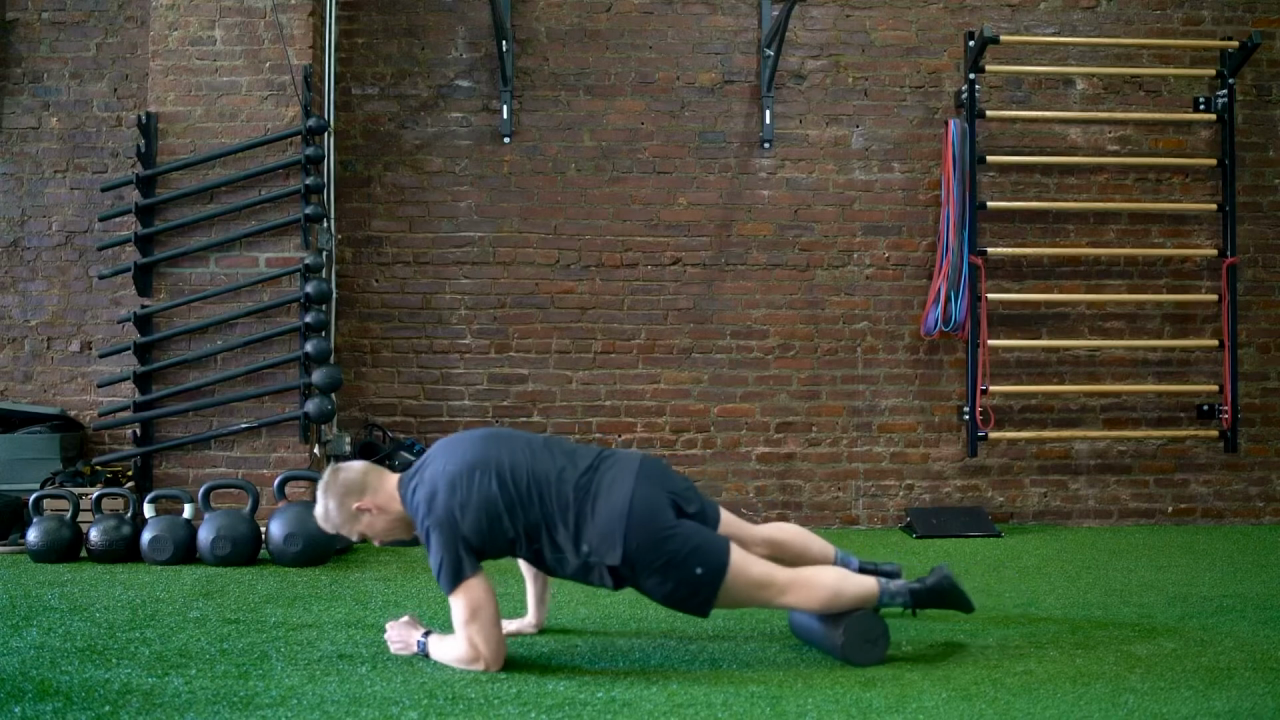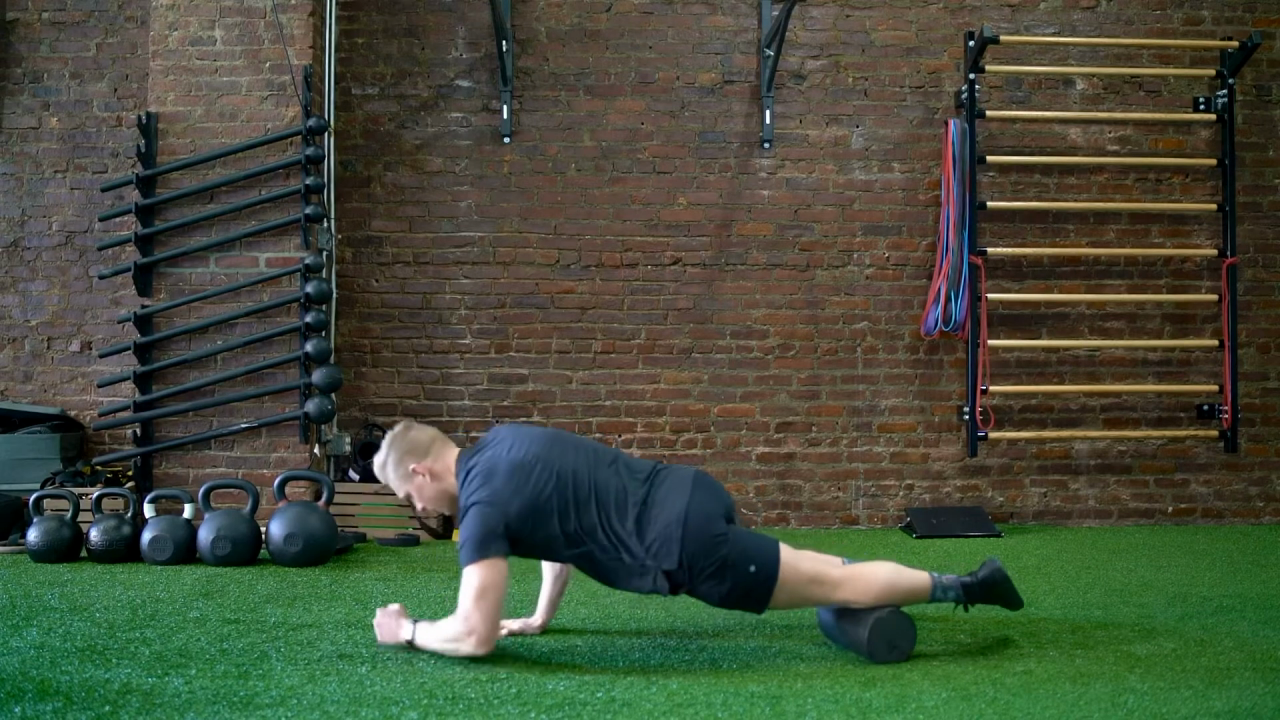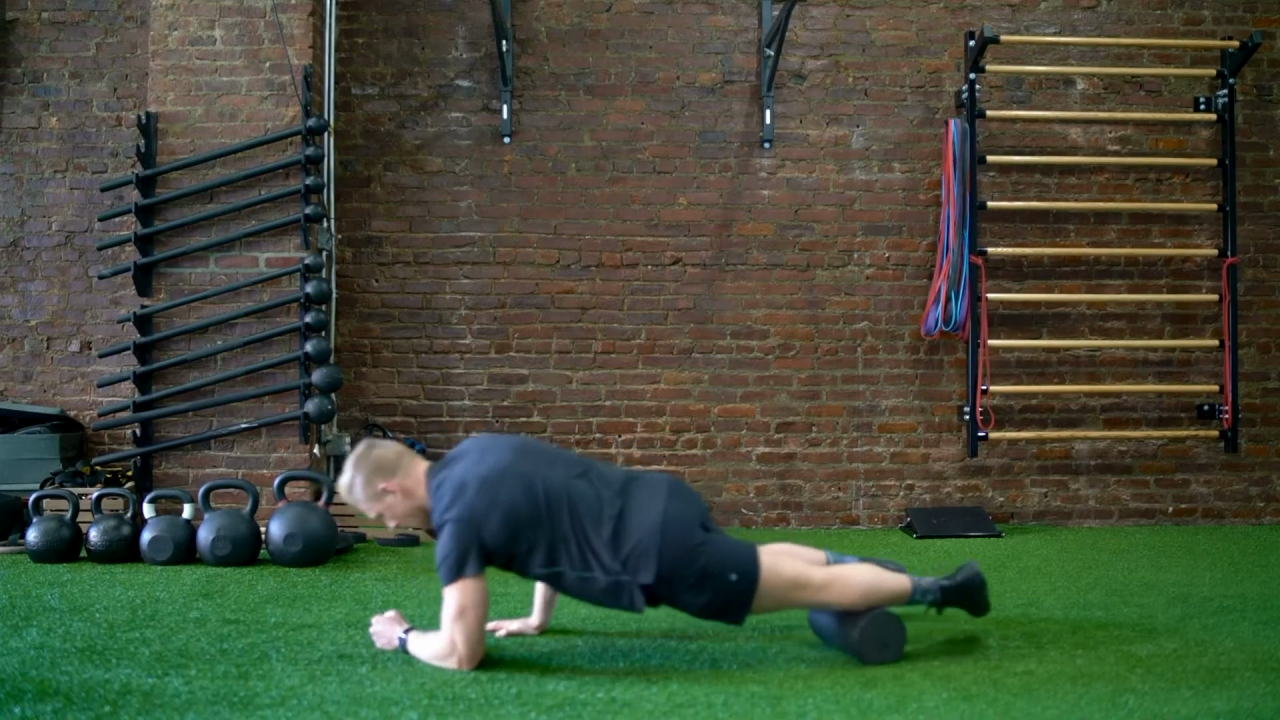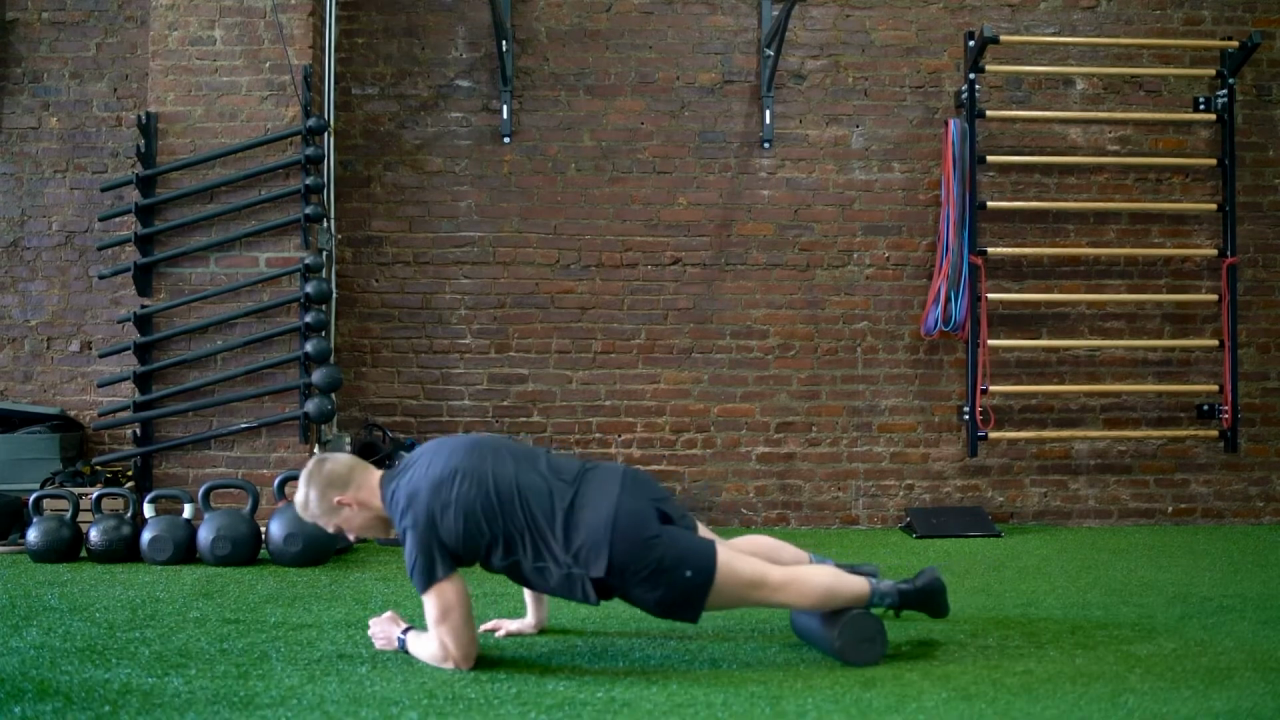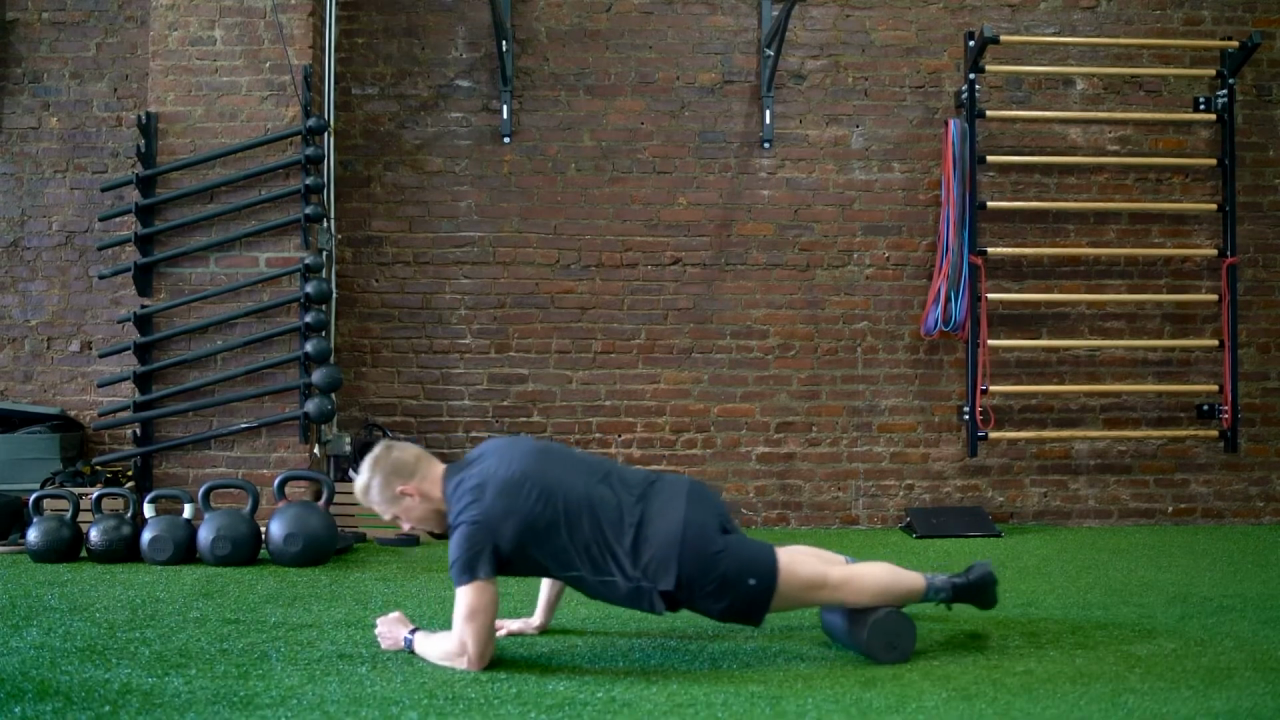
dt=1s
person 1, frame 1
left shoulder: (439, 521)
right shoulder: (447, 458)
left elbow: (484, 654)
left wrist: (419, 642)
right wrist: (535, 615)
left hip: (635, 532)
right hip: (639, 477)
left knee: (779, 587)
right knee: (757, 538)
left ankle: (908, 592)
right ankle: (860, 568)
person 1, frame 2
left shoulder: (484, 501)
right shoulder: (502, 443)
left elbow: (474, 637)
left wrist: (406, 631)
right wrist: (539, 617)
left hip: (682, 541)
right hip: (686, 495)
left knee: (828, 587)
right knee: (782, 561)
left ankle: (963, 586)
right ankle: (859, 567)
person 1, frame 3
left shoulder: (457, 517)
right shoulder: (474, 454)
left elbow: (461, 654)
left wrist: (403, 637)
right wrist: (537, 618)
left hip: (657, 553)
right hip: (659, 499)
left knee: (806, 588)
right knee: (753, 557)
left ankle: (941, 589)
right ankle: (855, 564)
person 1, frame 4
left shoulder: (418, 520)
right shoulder: (431, 459)
left elbow: (457, 654)
left wrist: (402, 636)
right wrist: (534, 618)
left hip: (617, 544)
right hip: (620, 490)
left knee: (765, 585)
right knee: (727, 548)
left ankle: (897, 593)
right ankle: (841, 570)
person 1, frame 5
left shoulder: (473, 522)
right shoulder: (492, 455)
left elbow: (470, 653)
left wrist: (409, 638)
right wrist: (538, 618)
left hip: (678, 556)
right hip: (677, 502)
left knee: (820, 586)
right knee: (772, 556)
left ankle: (952, 585)
right ankle: (860, 566)
